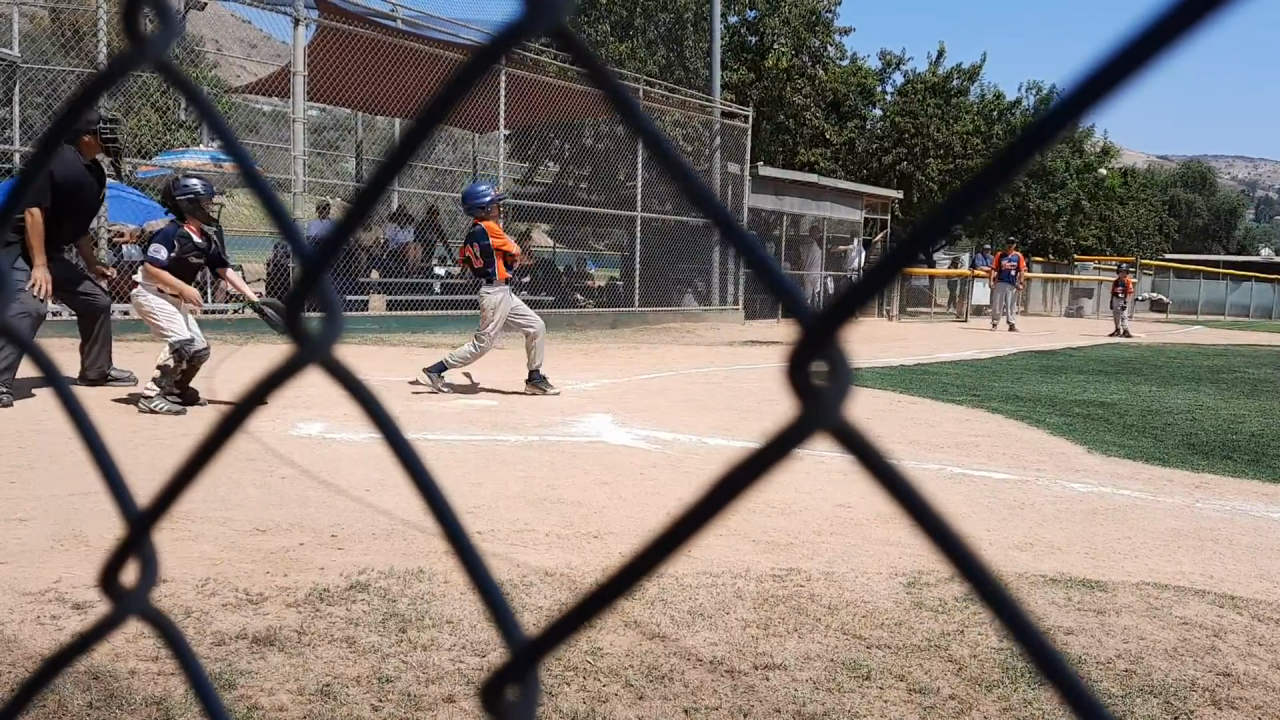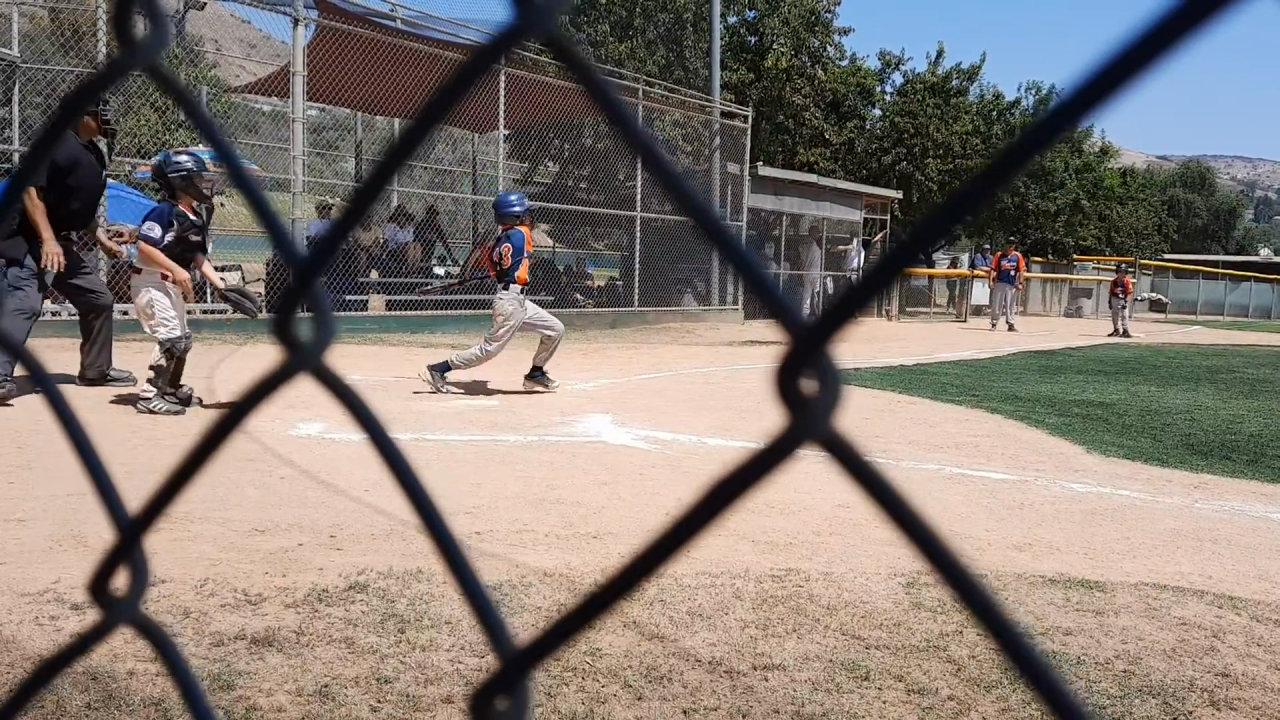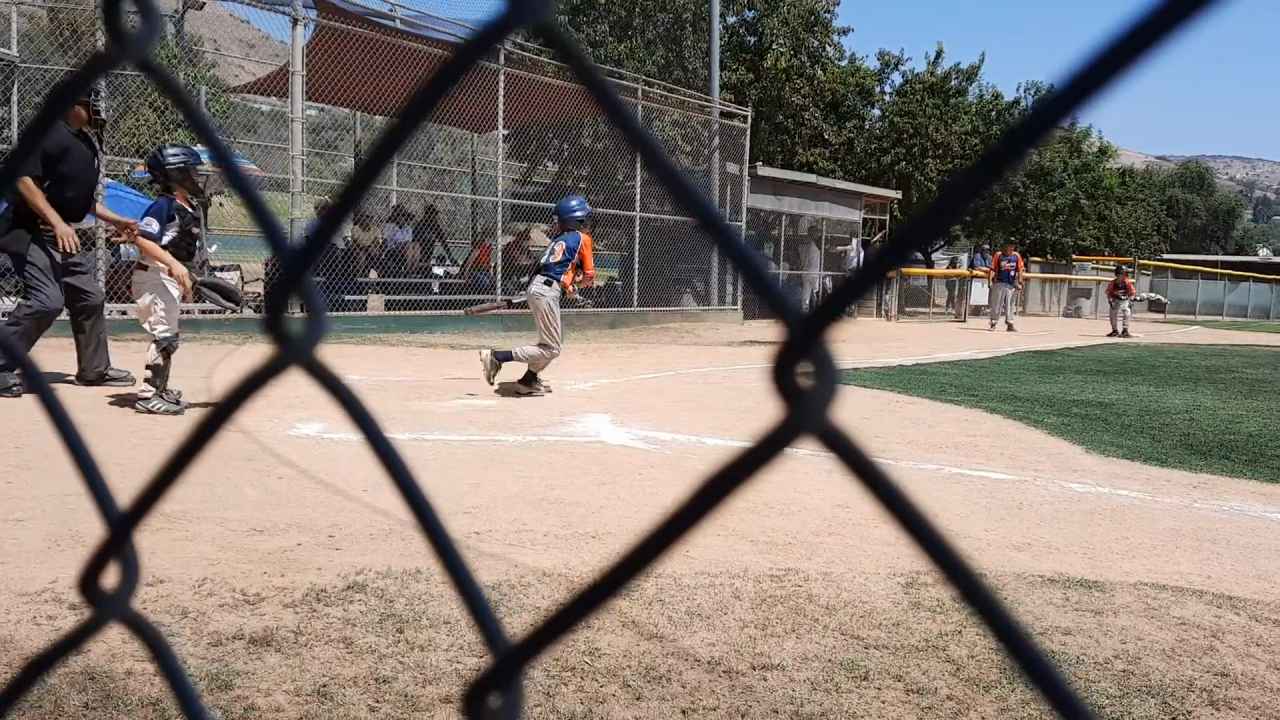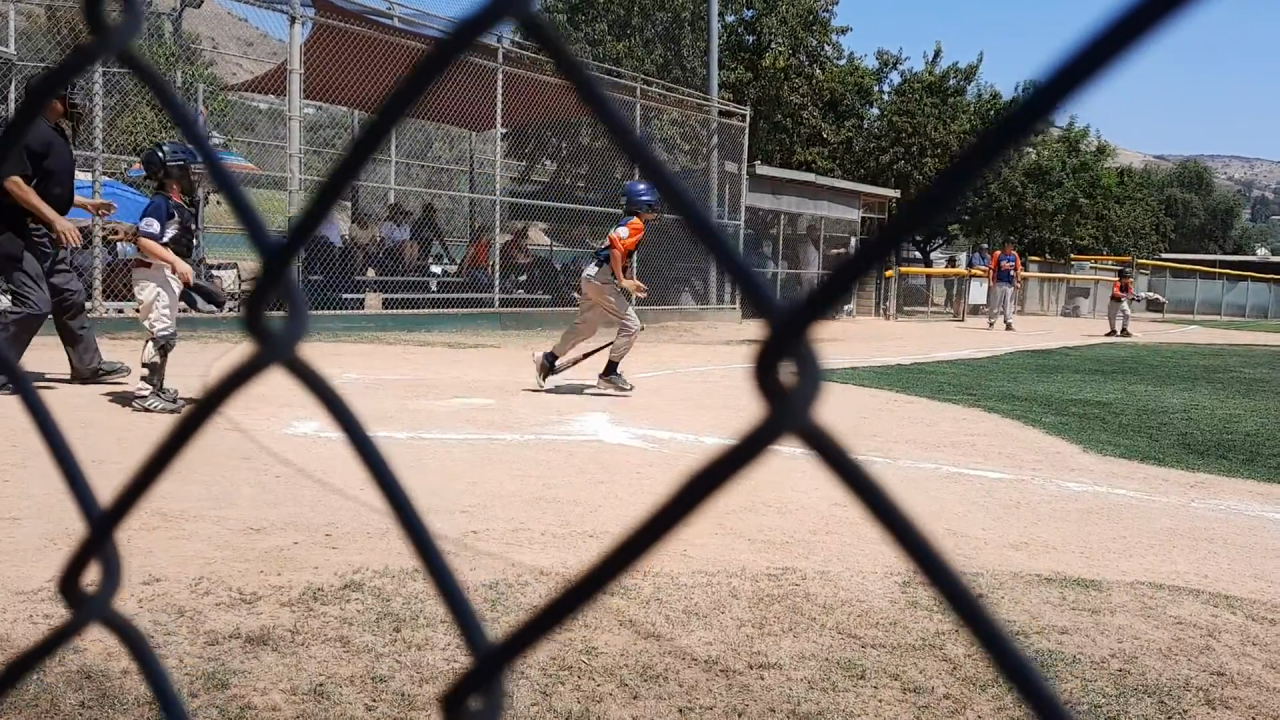
dt=0.2s
person 1, frame 1
left shoulder: (96, 173)
right shoulder: (58, 162)
right elbow: (33, 212)
left wrist: (92, 264)
right wrist: (39, 266)
left hip: (52, 253)
left knee: (96, 300)
right knee: (30, 306)
left ankle: (97, 370)
person 1, frame 2
left shoulder: (96, 154)
right shoulder: (57, 144)
right elbow: (31, 192)
left wrist: (103, 240)
right wrist: (48, 240)
left hip: (62, 243)
right hip: (28, 240)
left knee: (99, 298)
right knee: (25, 302)
left ankle: (97, 370)
person 1, frame 3
left shoulder: (87, 143)
right shoulder: (48, 133)
left wrist: (113, 219)
right wrist: (58, 223)
left hip: (64, 236)
right hip: (32, 234)
left knee: (90, 298)
right knee: (46, 300)
left ankle: (94, 369)
person 1, frame 4
left shoulder: (57, 132)
right shoulder: (27, 129)
left wrist: (85, 203)
right wrist: (55, 218)
left hip: (49, 233)
left knee: (71, 297)
right knee: (33, 304)
left ankle: (88, 366)
person 2, frame 1
left shoulder: (209, 239)
right shoulder: (171, 233)
left elbow: (225, 271)
right elbow: (151, 268)
left wrist: (252, 297)
right wrist: (184, 288)
left hip: (174, 298)
right hip: (149, 293)
left knee: (199, 349)
right knee: (182, 342)
left ankle: (176, 390)
right ankle: (152, 395)
person 2, frame 2
left shoulder: (198, 217)
right shoulder: (165, 211)
left elbow: (199, 258)
right elbow: (144, 246)
left wrist: (220, 285)
right wrist: (176, 270)
left hip: (170, 285)
right hip: (151, 281)
left knee: (183, 340)
right knee: (171, 338)
left ankle: (171, 389)
right ankle: (149, 395)
person 2, frame 3
left shoulder: (188, 208)
right shoulder: (164, 205)
right elbow: (143, 240)
left wrist: (193, 278)
right wrist: (174, 265)
left hip: (170, 280)
right hip: (154, 277)
left knee: (169, 338)
right knee: (165, 337)
left ankle: (160, 390)
right ankle: (147, 395)
person 2, frame 4
left shoulder: (180, 204)
right shoulder: (160, 203)
right elbow: (144, 241)
left wrist: (182, 272)
right wrist: (177, 263)
left hip: (168, 276)
right hip: (154, 275)
left knee: (165, 335)
right knee: (162, 334)
left ankle: (156, 389)
right ankle: (144, 394)
person 3, frame 1
left shoulder: (472, 233)
right shoulder: (488, 227)
left elbow: (463, 261)
right elbow: (515, 254)
right wrist: (515, 255)
left hip: (500, 292)
right hip: (495, 293)
left knee: (536, 327)
right knee: (482, 344)
left ankle: (535, 378)
right ankle: (433, 372)
person 3, frame 2
left shoulder: (498, 241)
right shoulder: (523, 232)
left elbow: (493, 270)
right elbow: (526, 255)
left hip: (518, 299)
right hip: (511, 300)
left knee: (555, 330)
right knee: (490, 348)
left ankle: (536, 374)
right ankle: (436, 371)
person 3, frame 3
left shoulder: (559, 238)
right shoulder: (583, 239)
right elbow: (589, 277)
left wrist: (567, 285)
right wrist: (575, 283)
left hip: (537, 288)
right hip: (547, 292)
left knee: (551, 344)
right knee: (549, 349)
left ankle: (529, 379)
right ankle: (496, 357)
person 3, frame 4
left shoulder: (627, 223)
right shoulder: (636, 224)
right elbow: (615, 242)
left wrist: (631, 282)
right wrist: (622, 280)
left hip: (592, 274)
right hip: (601, 278)
left knee: (584, 328)
right knee: (631, 325)
left ankle: (548, 360)
right ankle: (609, 373)
